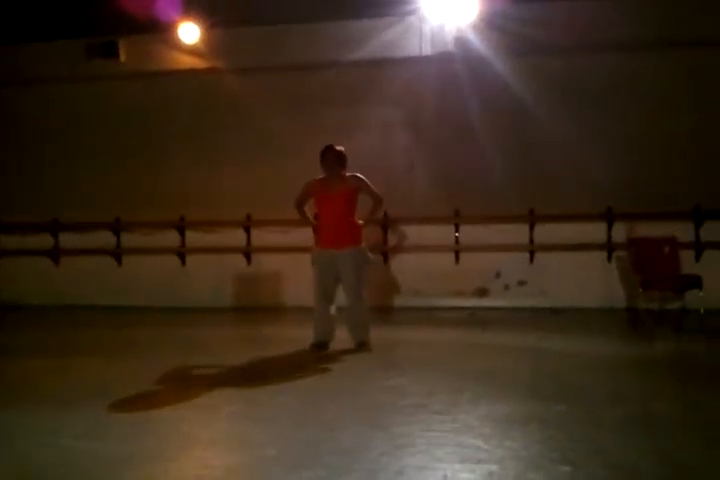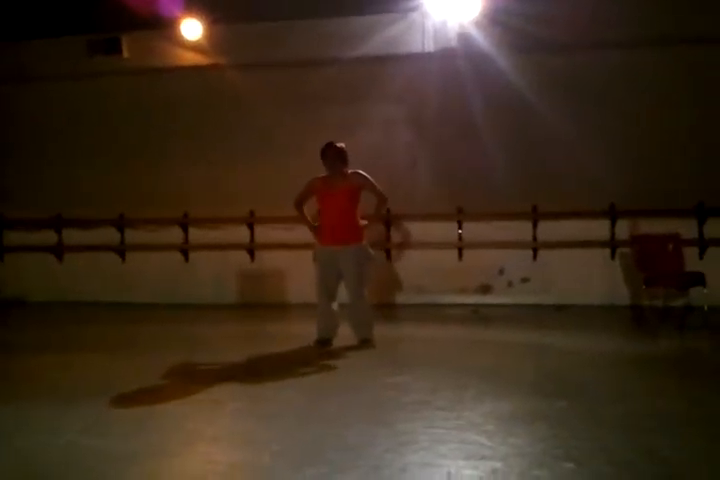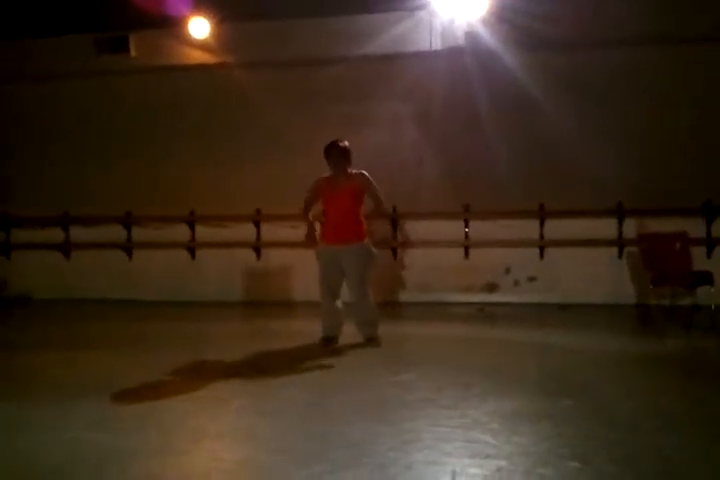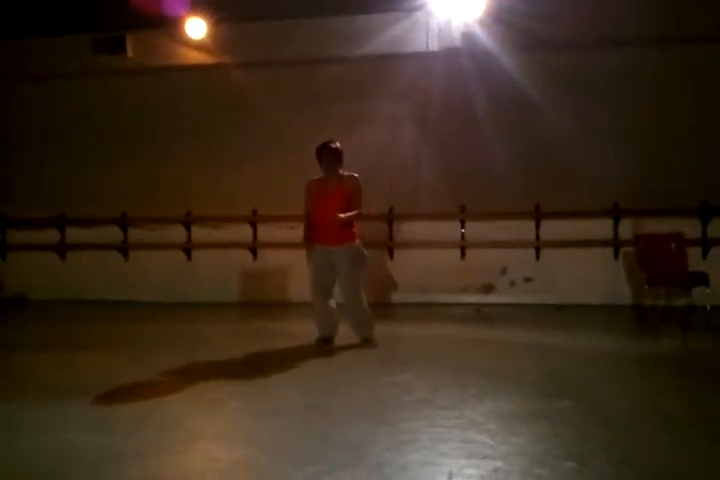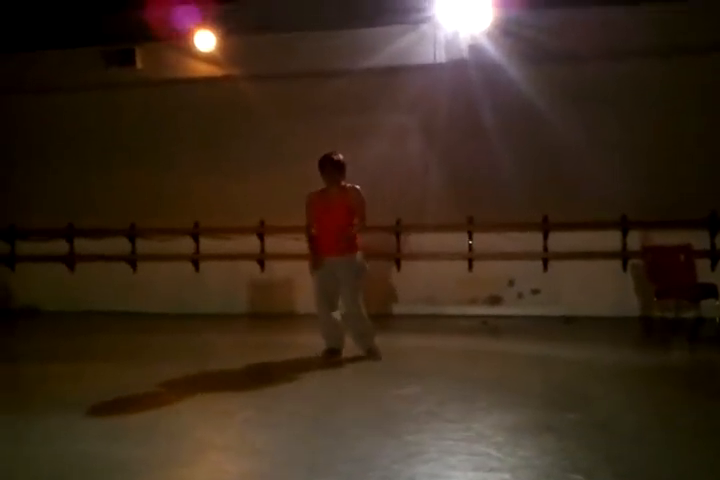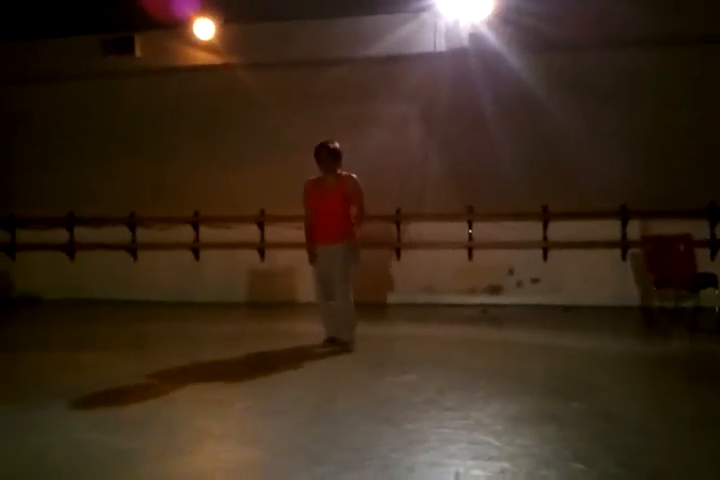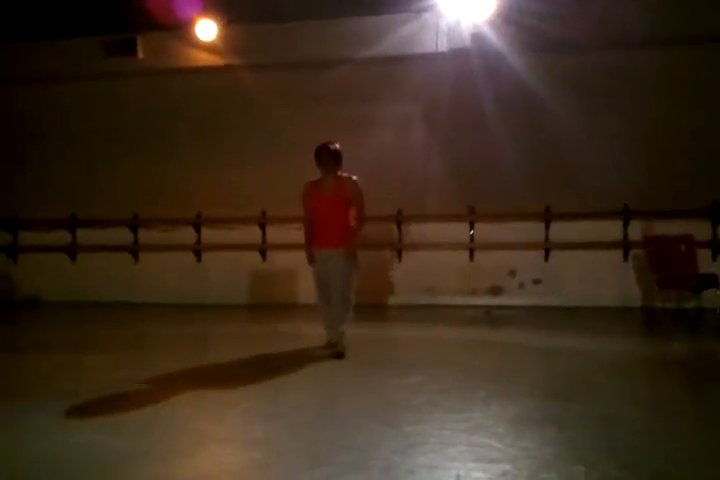
dt=0.2s
person 1, frame 1
left shoulder: (354, 181)
right shoulder: (314, 185)
left elbow: (378, 199)
right elbow: (298, 204)
left wrist: (364, 221)
right wrist: (311, 223)
left hip: (351, 248)
right hip: (323, 249)
left knee: (355, 295)
right knee: (322, 296)
left ankle: (361, 338)
right ankle: (322, 338)
person 1, frame 2
left shoulder: (356, 178)
right shoulder: (317, 183)
left elbow: (382, 198)
right elbow: (298, 202)
left wrist: (369, 221)
right wrist: (310, 224)
left hip: (352, 245)
right hip: (325, 246)
left knee: (357, 292)
right knee: (324, 293)
left ankle: (365, 335)
right ankle: (325, 334)
person 1, frame 3
left shoulder: (360, 178)
right shoulder: (321, 184)
left elbow: (379, 204)
right elbow: (306, 207)
right wrist: (310, 227)
left hip: (355, 244)
right hip: (328, 245)
left knee: (360, 291)
right knee: (328, 291)
left ankle: (370, 333)
right ankle: (330, 333)
person 1, frame 4
left shoulder: (351, 180)
right shoulder: (312, 185)
left elbow: (358, 208)
right elbow: (309, 215)
left wrist: (346, 217)
right wrist: (308, 233)
left hip: (346, 245)
right hip: (319, 246)
left knee: (352, 292)
right knee: (320, 293)
left ankle: (366, 333)
right ankle: (326, 333)
person 1, frame 5
left shoulder: (353, 193)
right shoulder: (314, 198)
left elbow: (362, 221)
right elbow: (309, 228)
left wrist: (350, 235)
right wrist: (313, 252)
left hip: (348, 256)
right hip: (323, 258)
left knee: (353, 304)
right knee: (324, 305)
left ankle: (368, 345)
right ankle: (333, 345)
person 1, frame 6
left shoulder: (349, 181)
right shoulder: (311, 186)
left elbow: (360, 211)
right elbow: (309, 218)
left wrist: (352, 236)
right wrist: (309, 244)
left hip: (343, 245)
right hip: (320, 246)
left knee: (342, 291)
right knee: (324, 294)
left ankle: (347, 336)
right ankle: (333, 333)
person 1, frame 7
left shoulder: (350, 183)
right shoulder: (310, 188)
left elbow: (359, 215)
right elbow: (308, 220)
left wrist: (353, 242)
right wrist: (308, 247)
left hip: (342, 248)
right hip: (320, 249)
left knee: (341, 295)
right knee: (325, 296)
left ankle: (337, 339)
right ankle: (333, 336)
